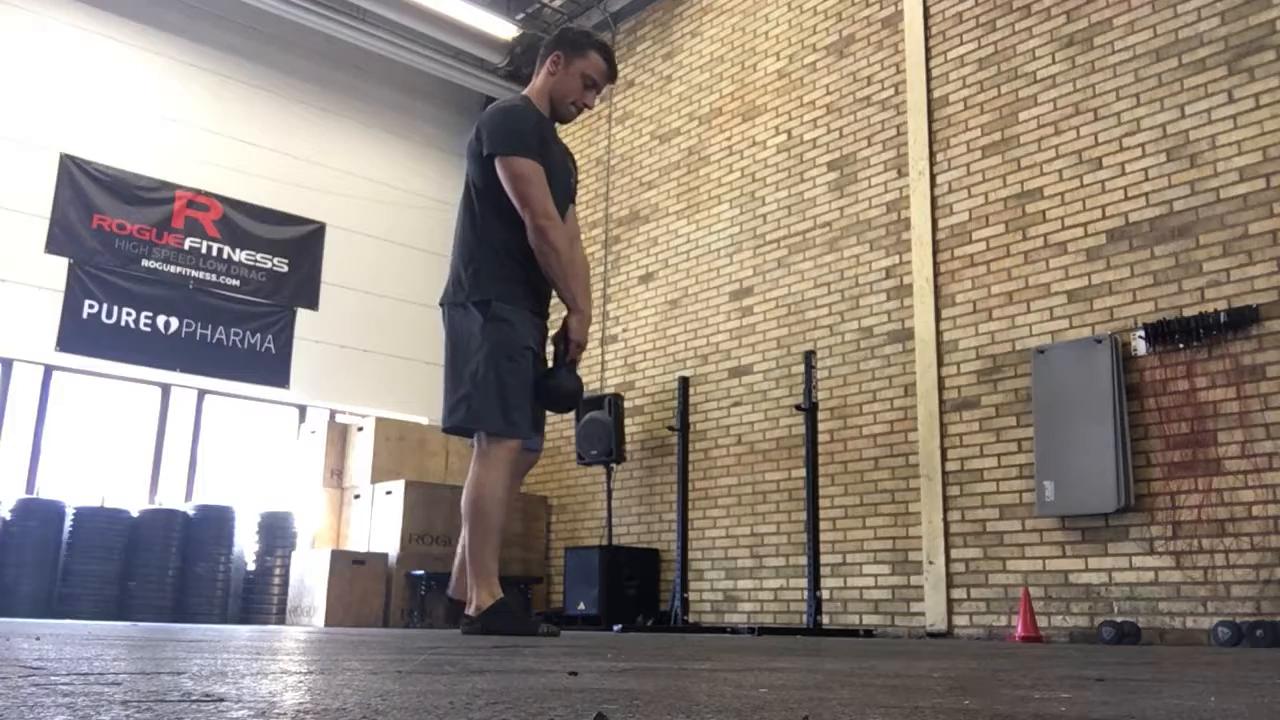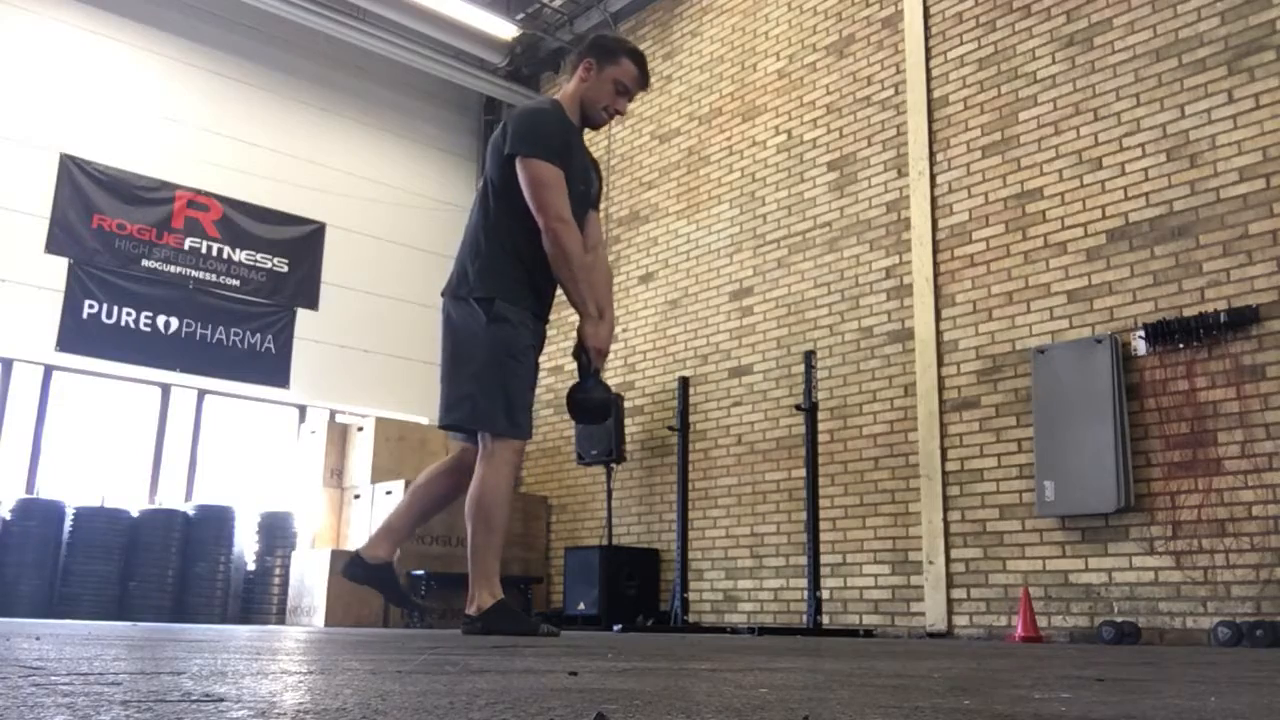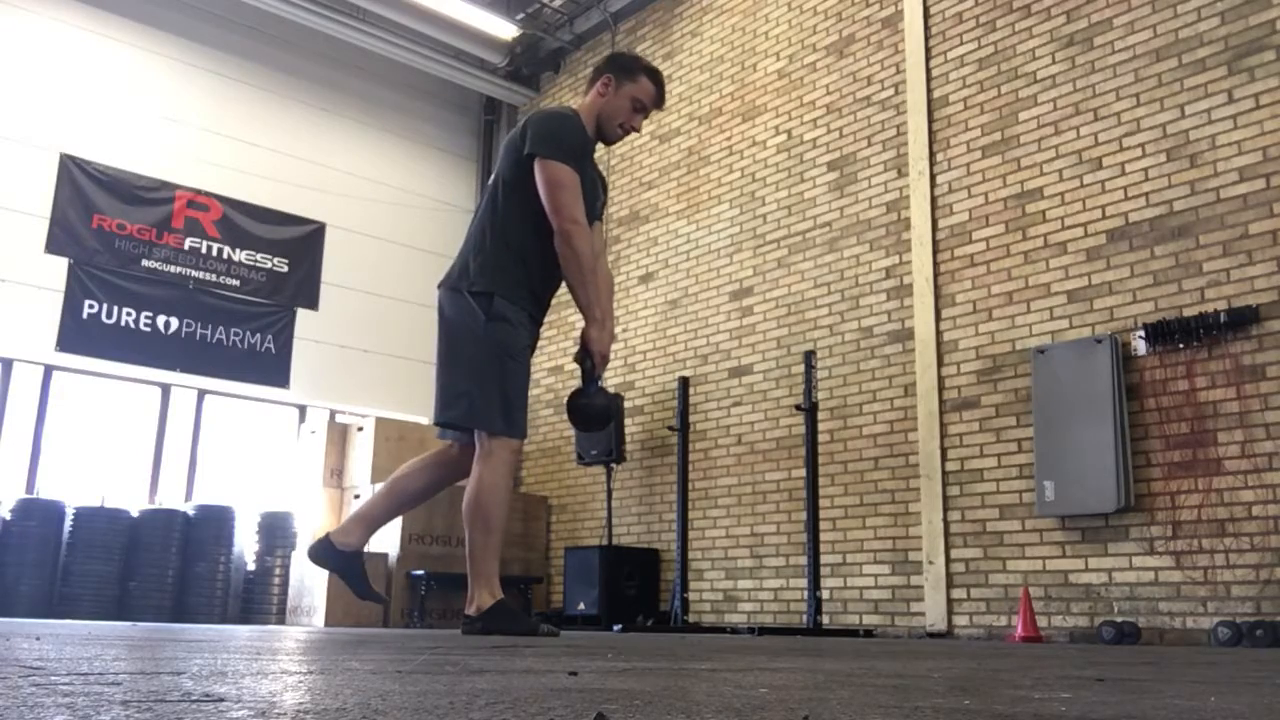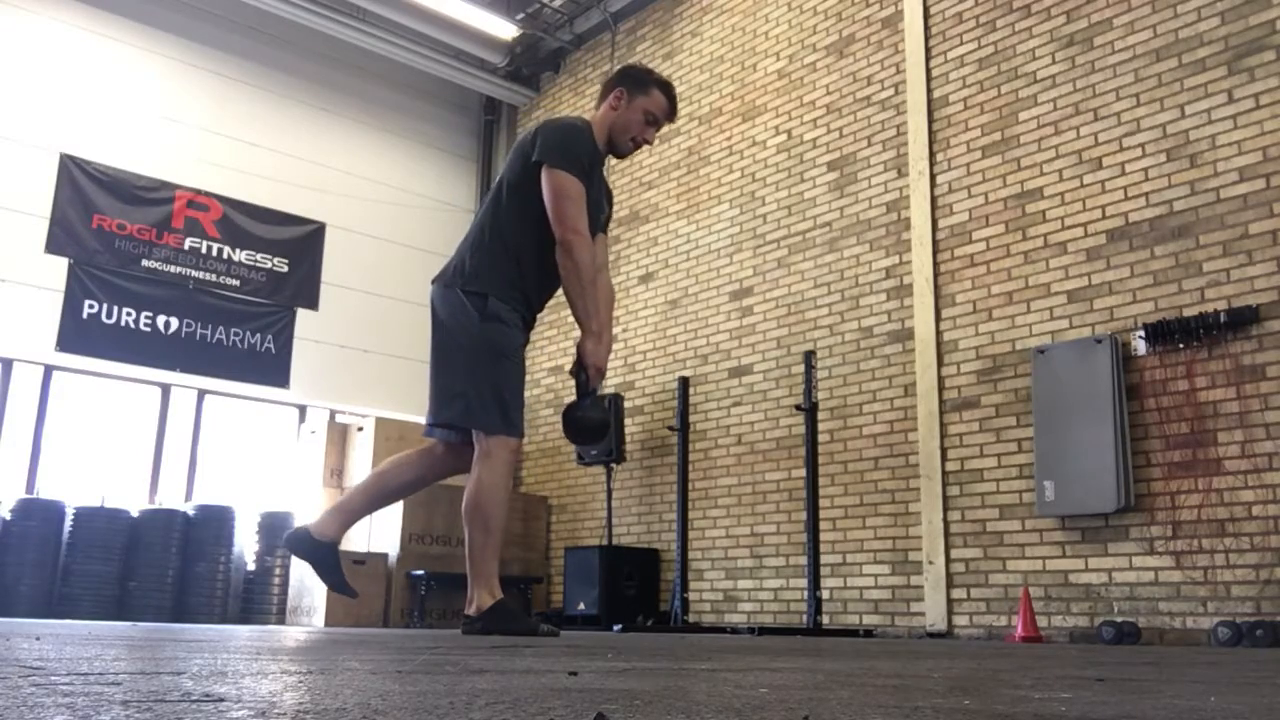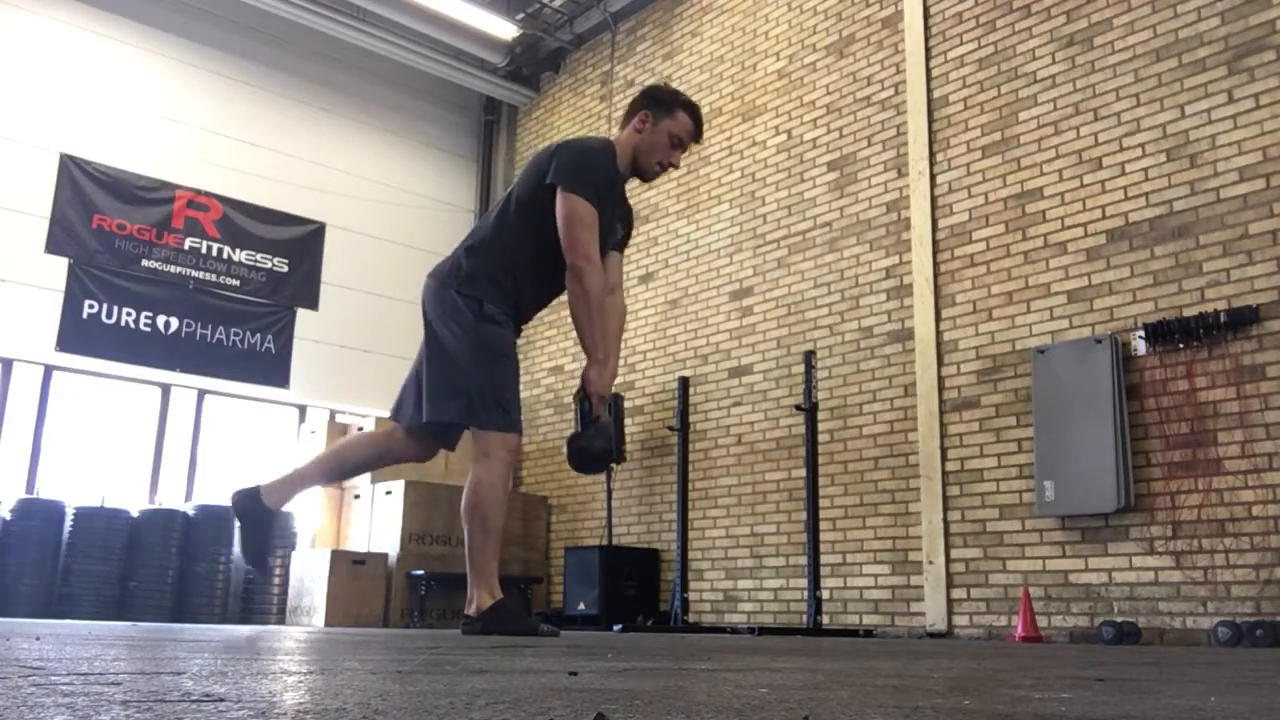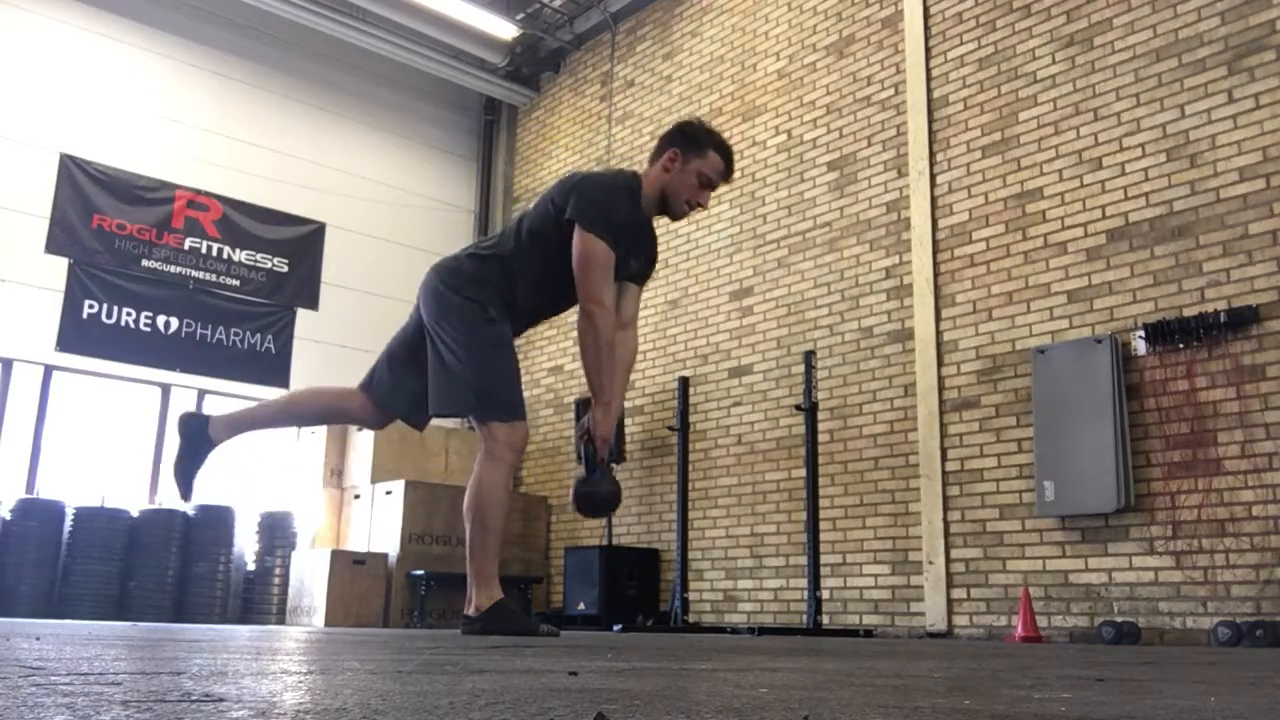
dt=0.5s
person 1, frame 1
left shoulder: (557, 152)
right shoulder: (510, 120)
left elbow: (570, 240)
right elbow: (540, 225)
left wrist: (579, 312)
right wrist: (577, 311)
left hip: (517, 312)
right hip: (492, 305)
left knee: (517, 450)
right knee: (501, 445)
left ankle: (463, 591)
right ankle: (484, 601)
person 1, frame 2
left shoulder: (585, 164)
right shoulder: (536, 123)
left elbow: (593, 251)
right elbow: (555, 229)
left wrist: (605, 324)
right wrist: (589, 318)
left hip: (513, 311)
right hip: (493, 302)
left knee: (482, 450)
right knee: (503, 446)
left ankle: (375, 552)
right ankle: (485, 603)
person 1, frame 3
left shoulder: (591, 174)
right shoulder: (554, 128)
left elbow: (595, 261)
right elbow: (568, 232)
left wrist: (605, 329)
right wrist: (594, 324)
left hip: (502, 309)
right hip: (488, 299)
left knee: (471, 448)
right knee: (499, 444)
left ankle: (345, 540)
right ankle: (484, 603)
person 1, frame 4
left shoulder: (599, 186)
right shoulder: (565, 137)
left elbow: (598, 272)
right elbow: (570, 242)
left wrist: (604, 344)
right wrist: (591, 336)
left hip: (491, 307)
right hip: (479, 297)
left knee: (457, 447)
right knee: (498, 444)
left ankle: (322, 531)
right ankle: (484, 603)
person 1, frame 5
left shoulder: (618, 209)
right shoulder: (584, 159)
left elbow: (610, 294)
right elbow: (580, 268)
left wrist: (608, 370)
right wrist: (596, 364)
left hip: (476, 307)
right hip: (470, 296)
left knee: (417, 439)
right knee: (499, 443)
left ankle: (268, 498)
right ankle: (484, 604)
person 1, frame 6
left shoulder: (644, 243)
right shoulder: (604, 196)
left elbow: (623, 329)
right elbow: (594, 309)
left wrist: (611, 408)
right wrist: (602, 409)
left hip: (459, 301)
right hip: (465, 294)
left knee: (369, 407)
right knee: (506, 438)
left ankle: (211, 429)
right ankle: (484, 602)
